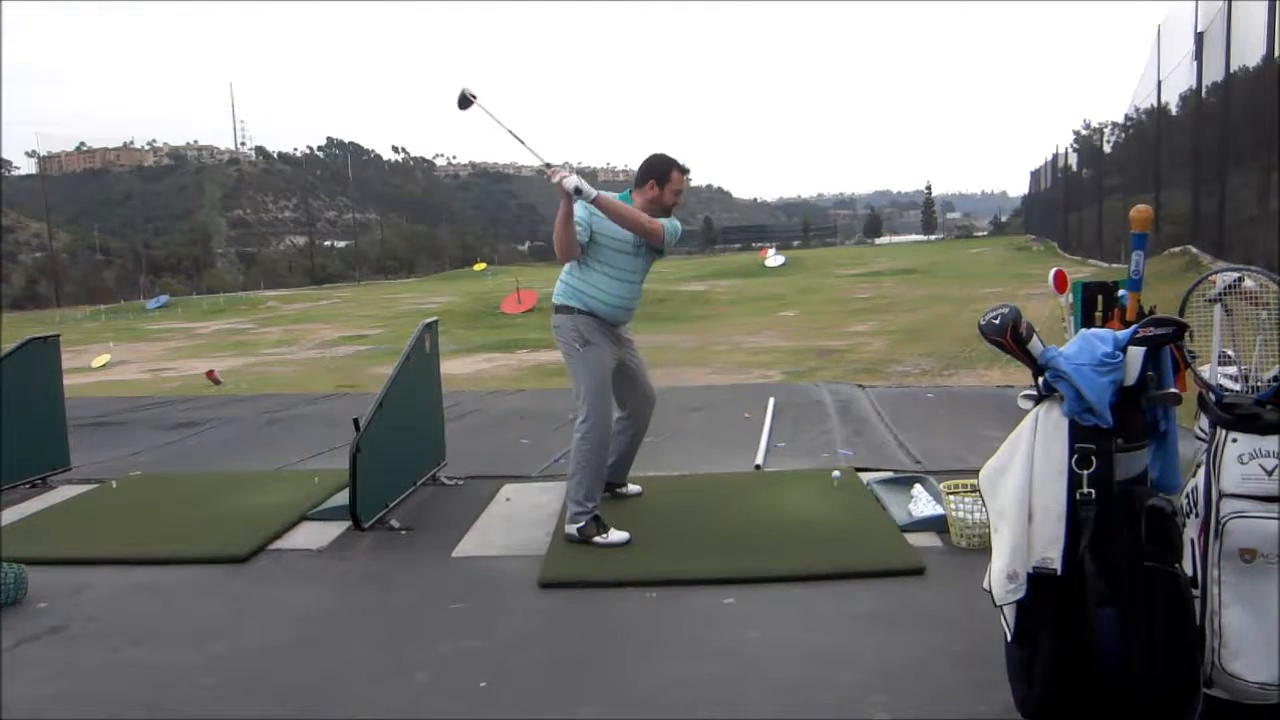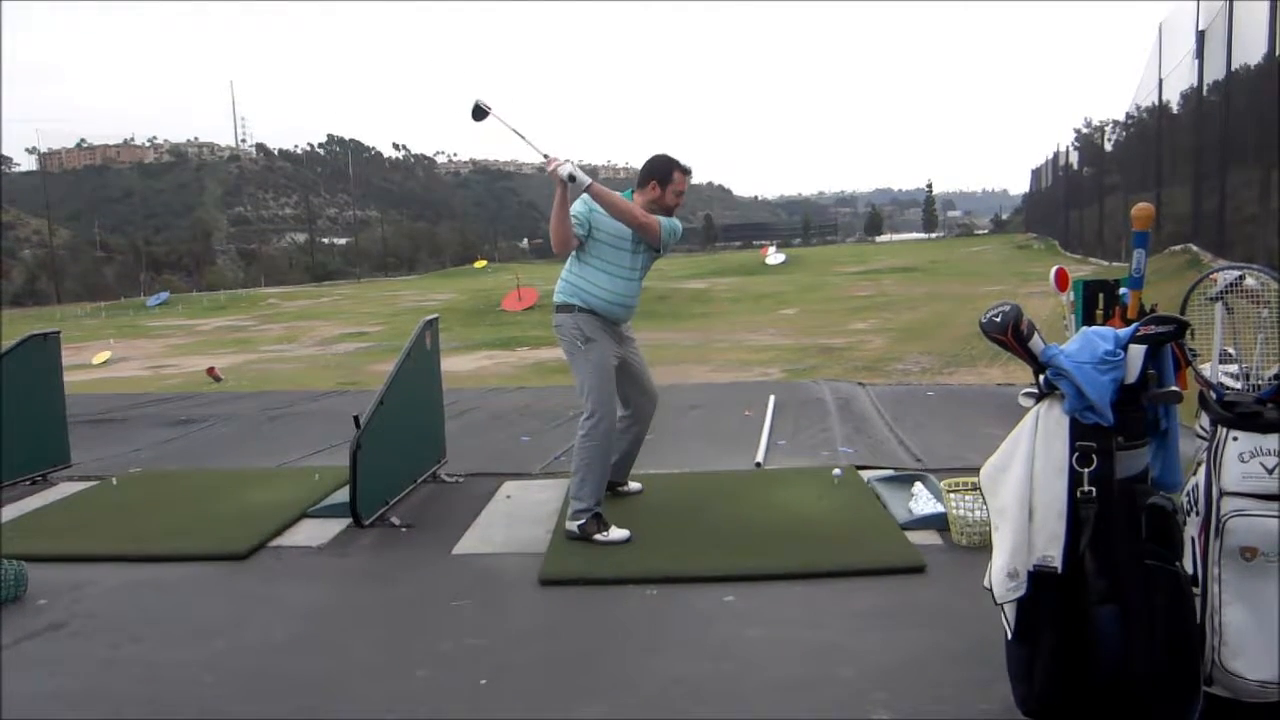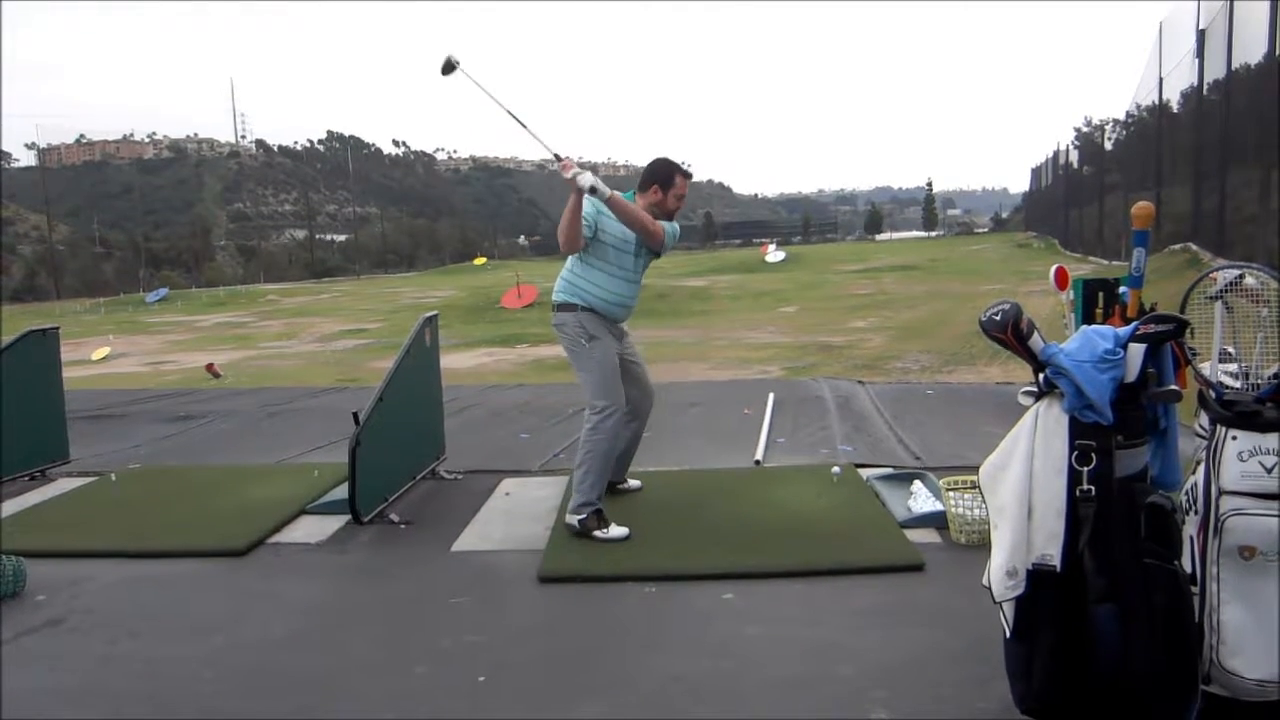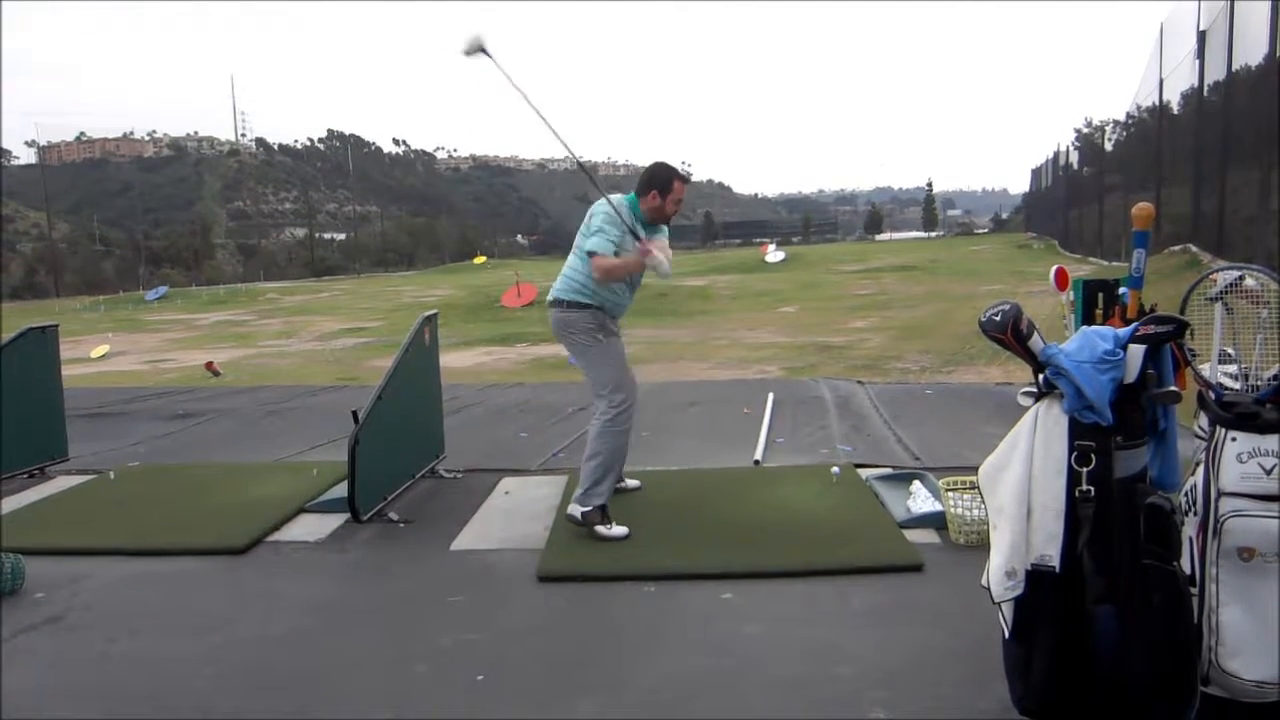
dt=0.4s
person 1, frame 1
left shoulder: (669, 227)
right shoulder: (591, 208)
left elbow: (641, 226)
right elbow: (565, 254)
left wrist: (590, 193)
right wrist: (568, 200)
left hip: (615, 327)
right hip: (579, 322)
left knee: (640, 402)
right knee: (596, 415)
left ankle: (610, 478)
right ankle: (581, 519)
person 1, frame 2
left shoulder: (670, 228)
right shoulder: (591, 204)
left elbow: (637, 220)
right elbow: (561, 246)
left wrist: (586, 183)
right wrist: (563, 190)
left hip: (617, 326)
right hip: (580, 320)
left knee: (643, 401)
right knee: (601, 412)
left ankle: (611, 477)
right ankle: (583, 516)
person 1, frame 3
left shoulder: (667, 227)
right shoulder: (594, 204)
left elbow: (650, 233)
right elbow: (568, 246)
left wrist: (605, 193)
right wrist: (578, 194)
left hip: (609, 323)
right hip: (579, 317)
left knee: (640, 398)
right knee: (608, 407)
left ankle: (610, 476)
right ankle: (583, 511)
person 1, frame 4
left shoulder: (654, 225)
right shoulder: (609, 210)
left elbow: (657, 253)
right elbow: (601, 272)
left wrist: (646, 254)
right wrist: (635, 257)
left hip: (576, 312)
right hip: (581, 312)
left knee: (617, 394)
right knee: (616, 403)
left ankle: (608, 475)
right ankle: (588, 504)
